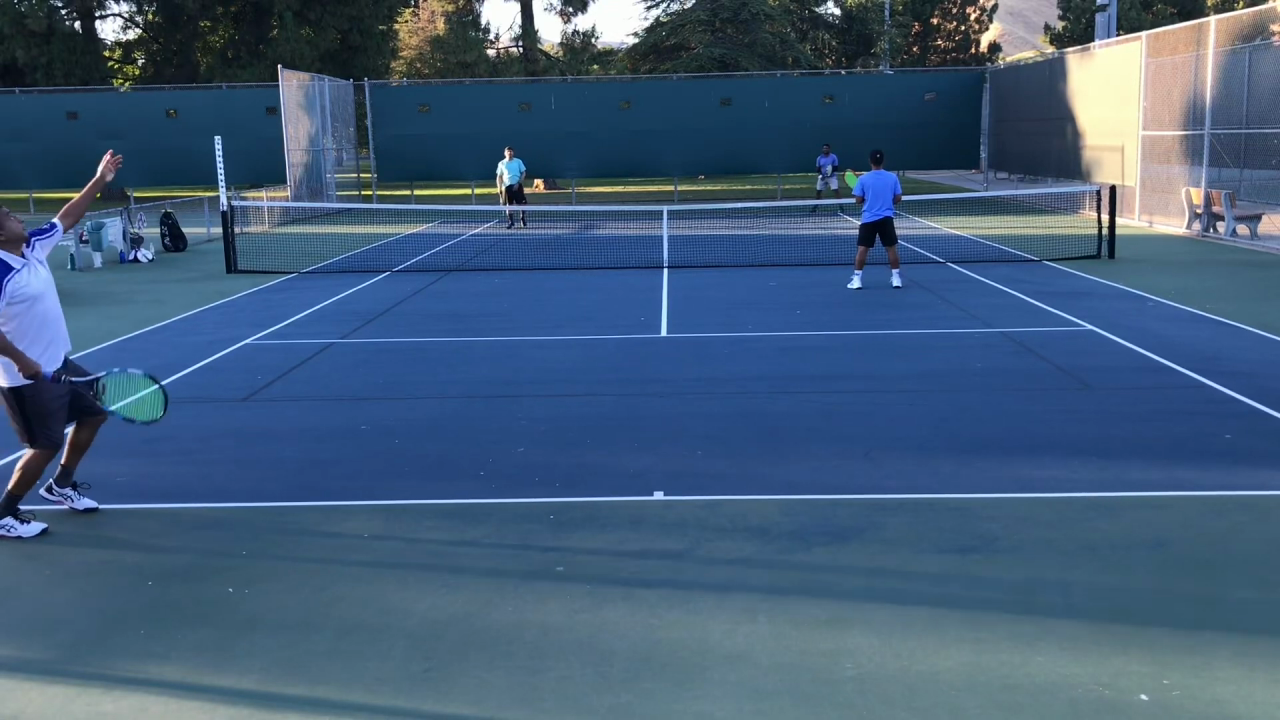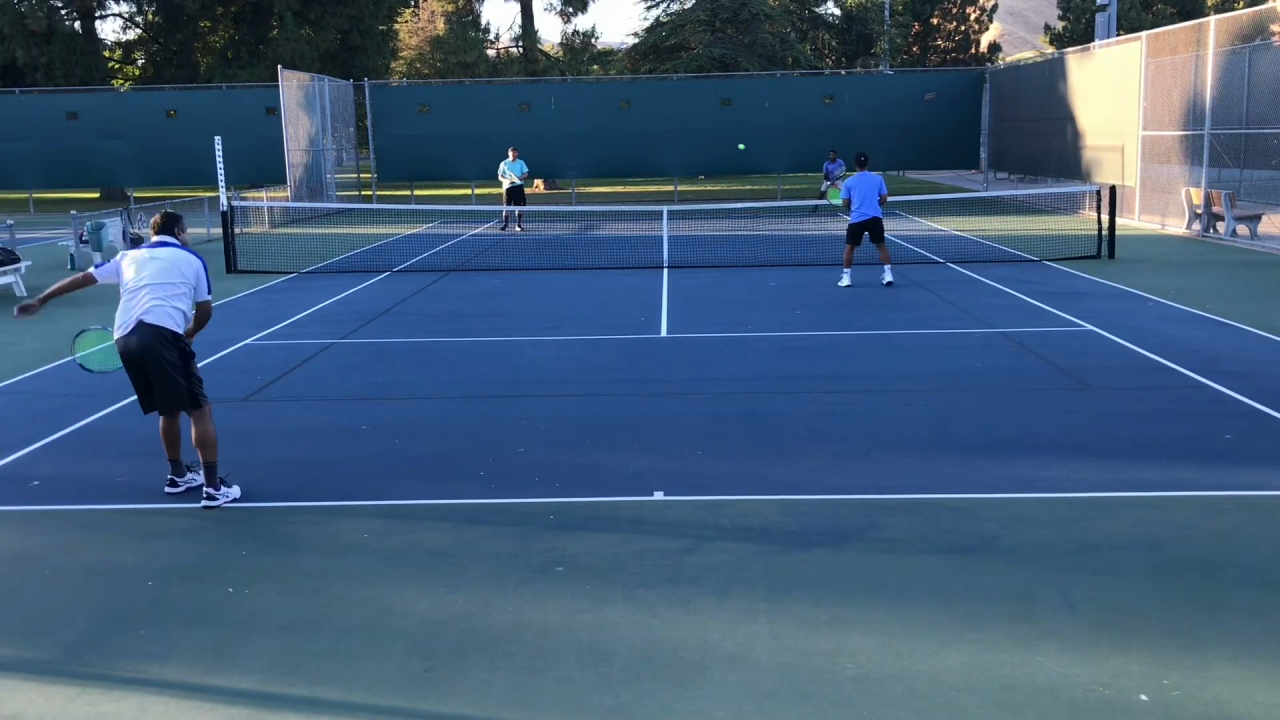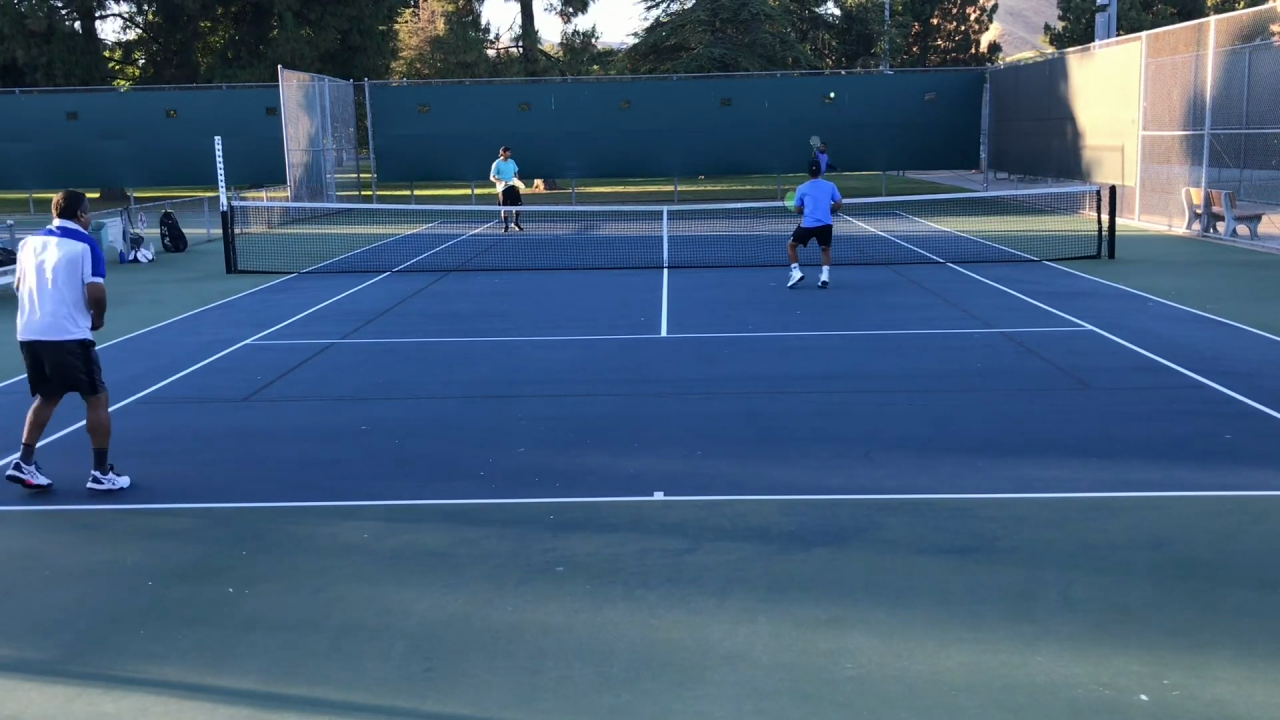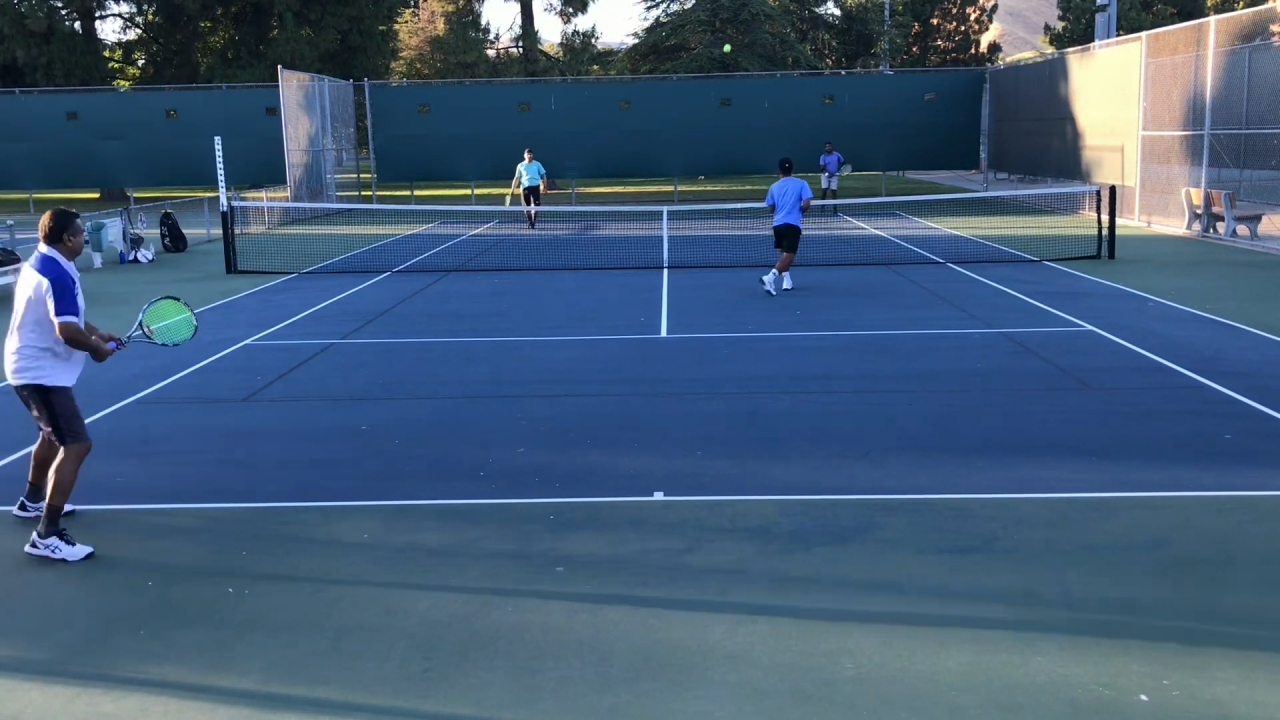
dt=1s
person 1, frame 1
left shoulder: (33, 248)
left elbow: (67, 218)
left wrist: (99, 182)
left hip: (58, 362)
left knee: (94, 416)
right knee: (46, 446)
left ankle: (62, 485)
person 1, frame 2
left shoulder: (127, 257)
right shoulder: (192, 260)
left elbow: (82, 278)
right elbow: (205, 311)
left wrist: (40, 300)
right wrist: (189, 334)
left hip: (126, 339)
right hip: (162, 336)
left knee: (169, 407)
right knee: (200, 410)
left ankle: (178, 475)
right ankle: (214, 487)
person 1, frame 3
left shoulder: (29, 242)
right shoulder: (86, 245)
left elbow: (20, 286)
right elbow: (96, 294)
right wrist: (98, 317)
left hip: (30, 334)
right hip: (68, 335)
left knee: (47, 398)
right knee: (97, 397)
left ankle: (24, 463)
right ankle: (100, 472)
person 1, frame 4
left shoulder: (44, 263)
right shoulder: (57, 275)
right elbow: (68, 333)
left wrist: (95, 332)
right wrist: (98, 350)
left hip: (36, 368)
right hip: (42, 374)
left knee: (57, 436)
right knee: (76, 446)
left ankle: (33, 500)
right ankle: (47, 535)
